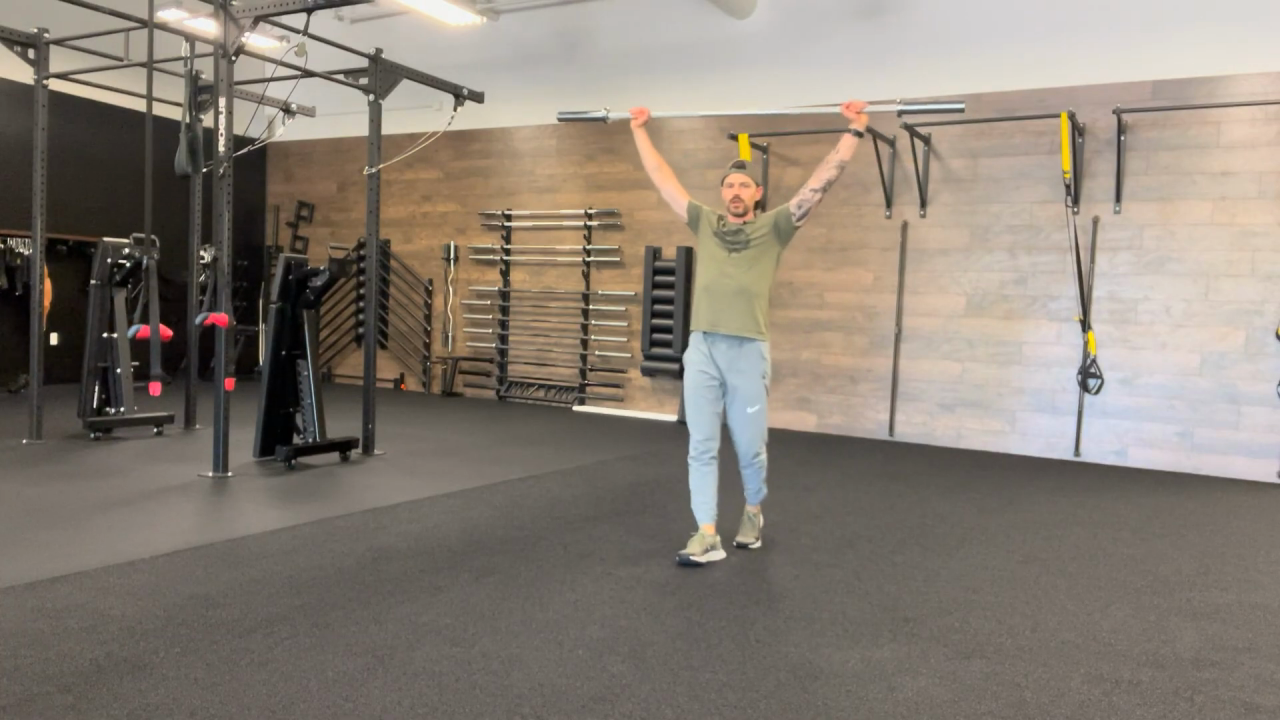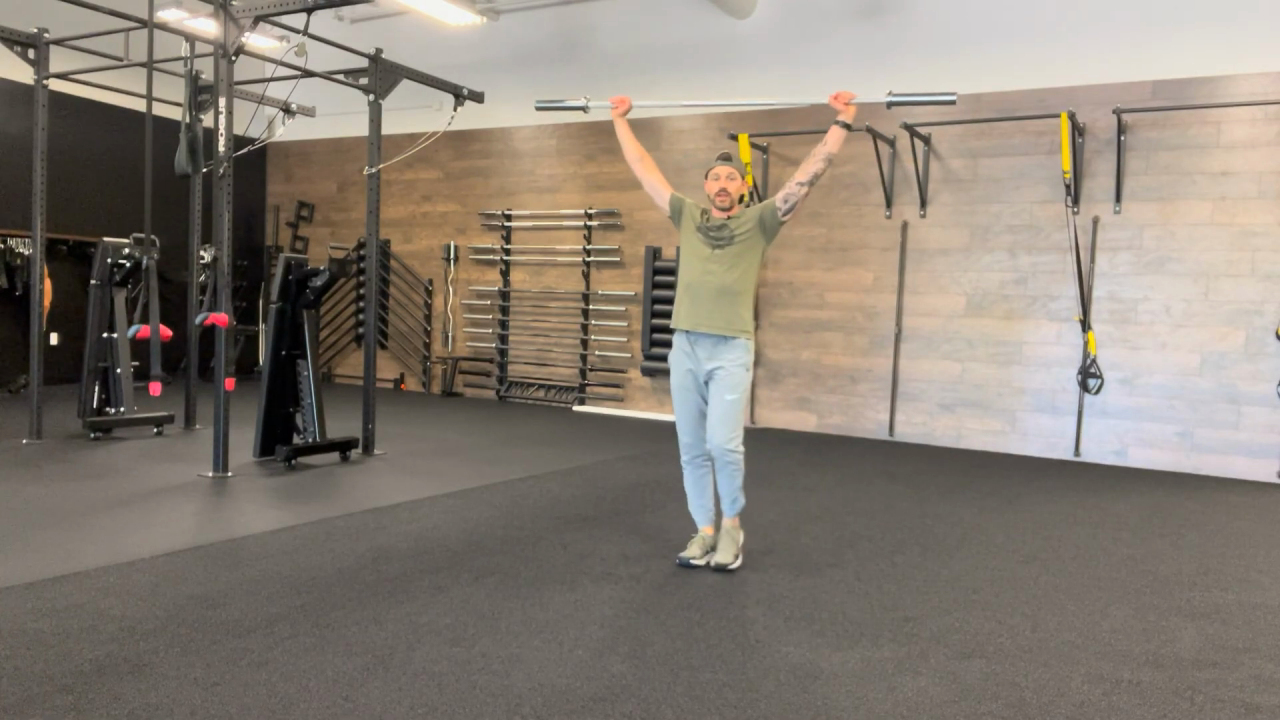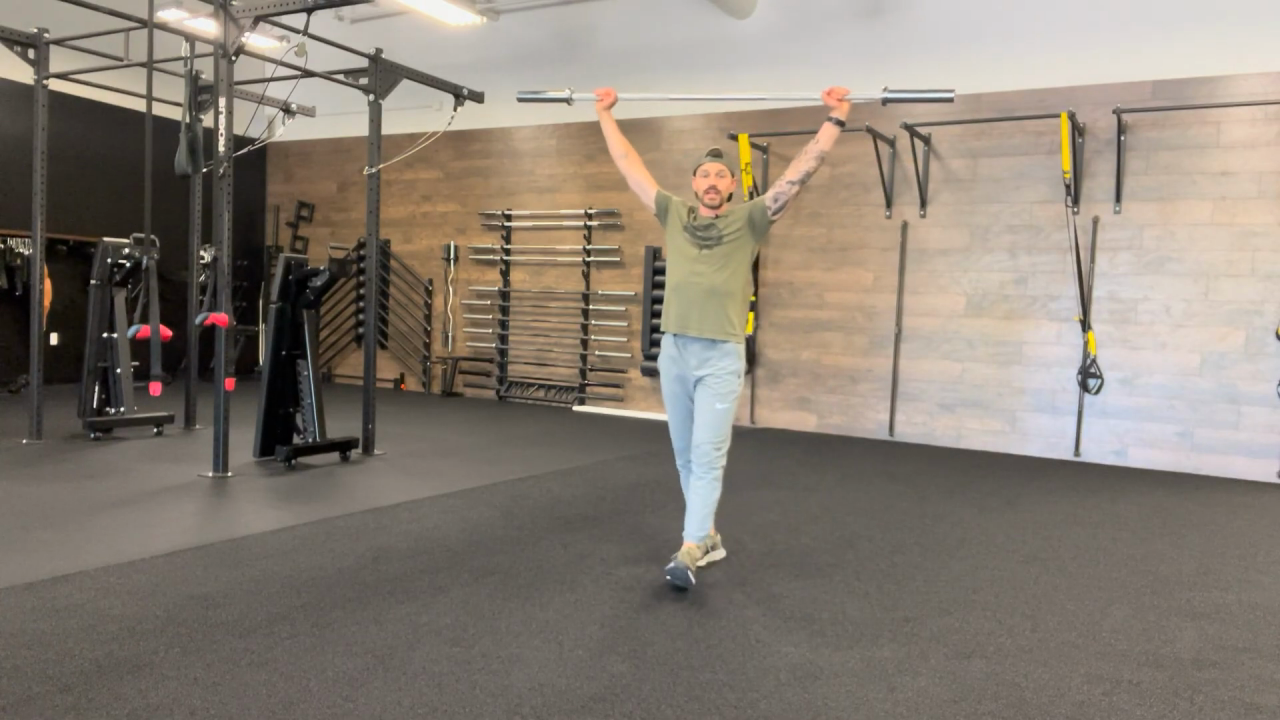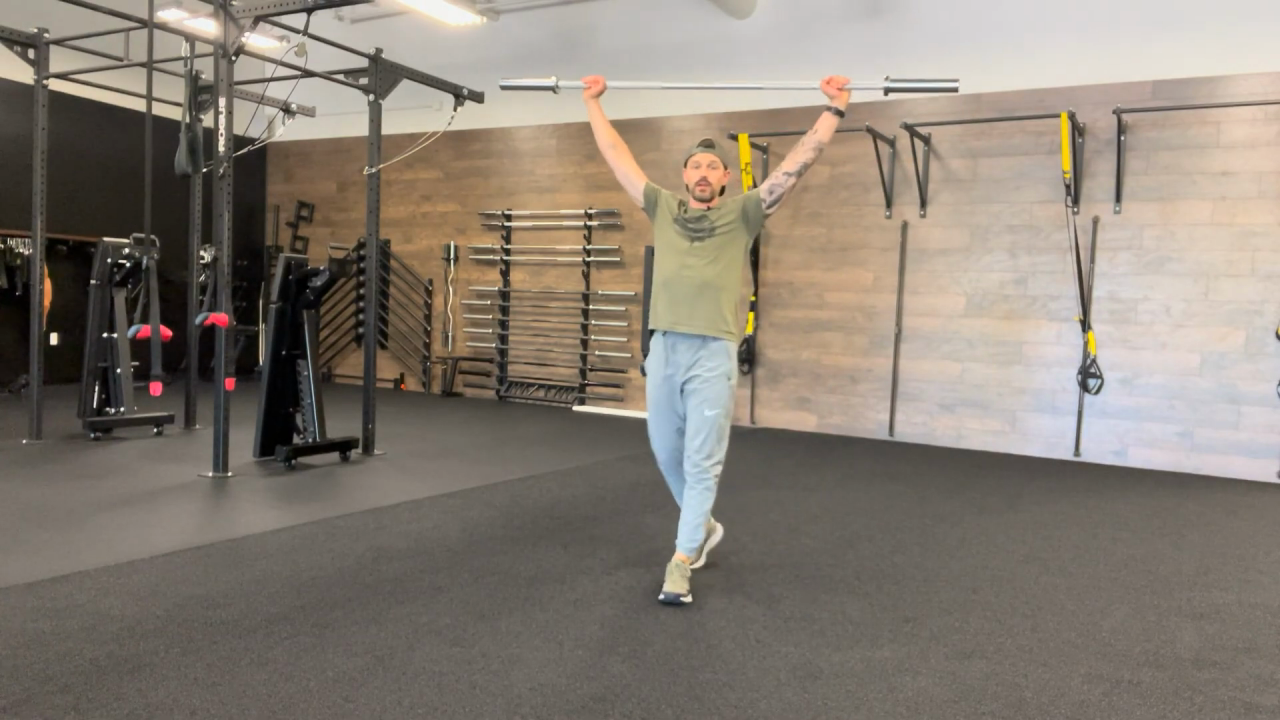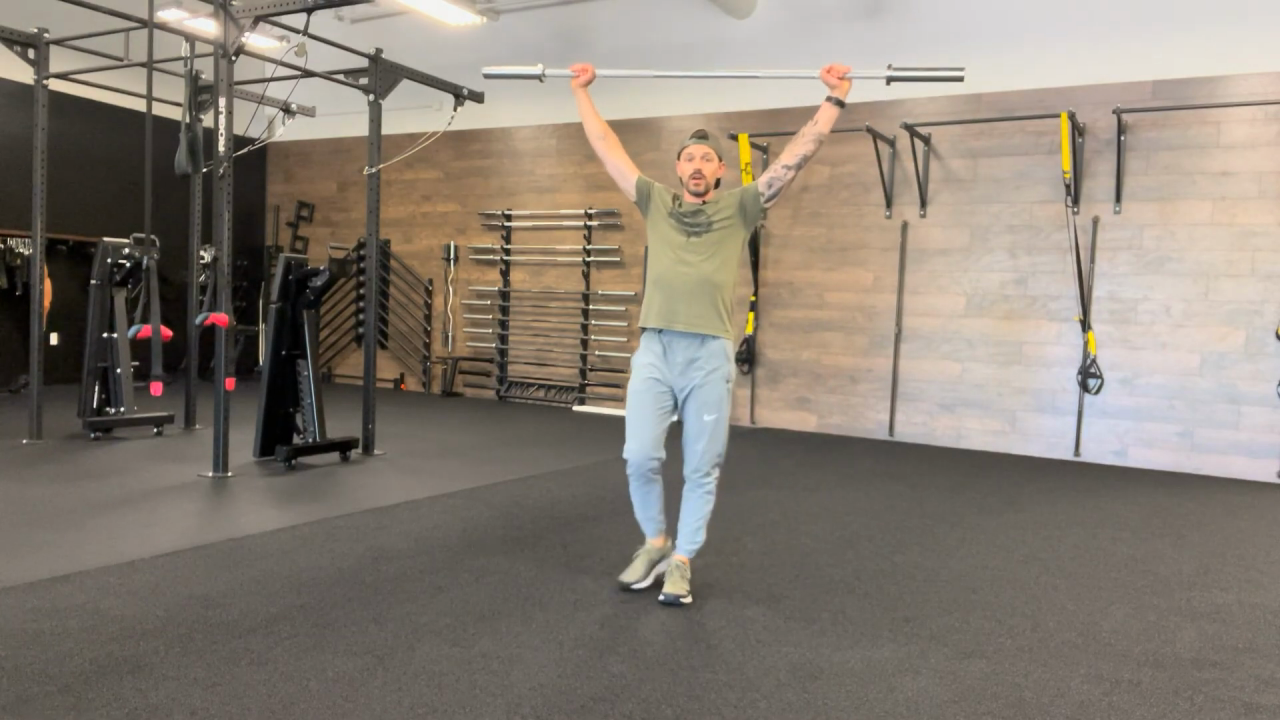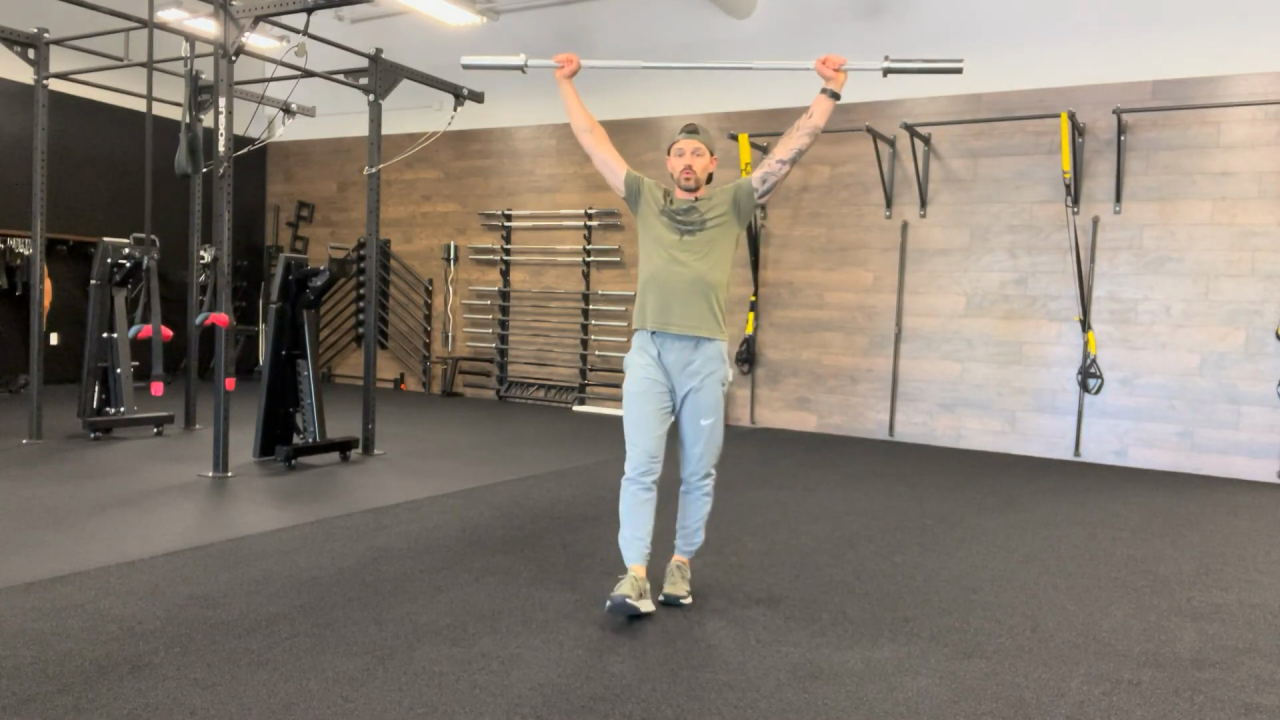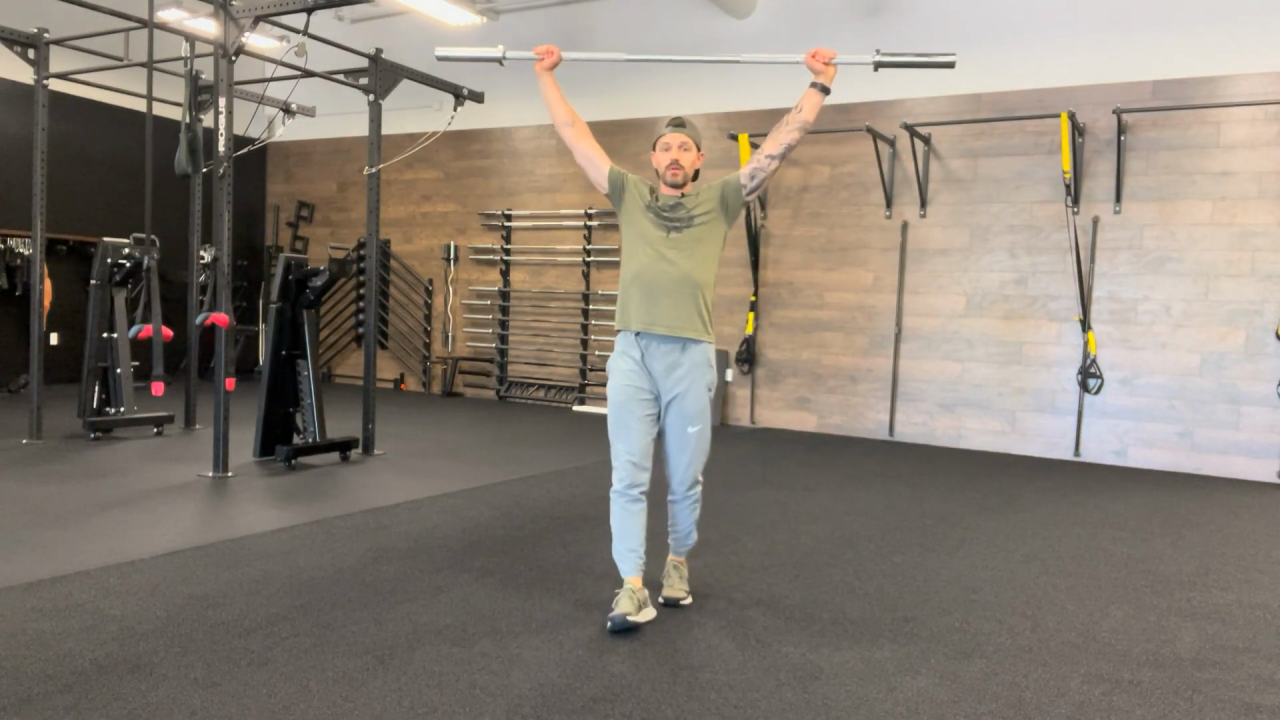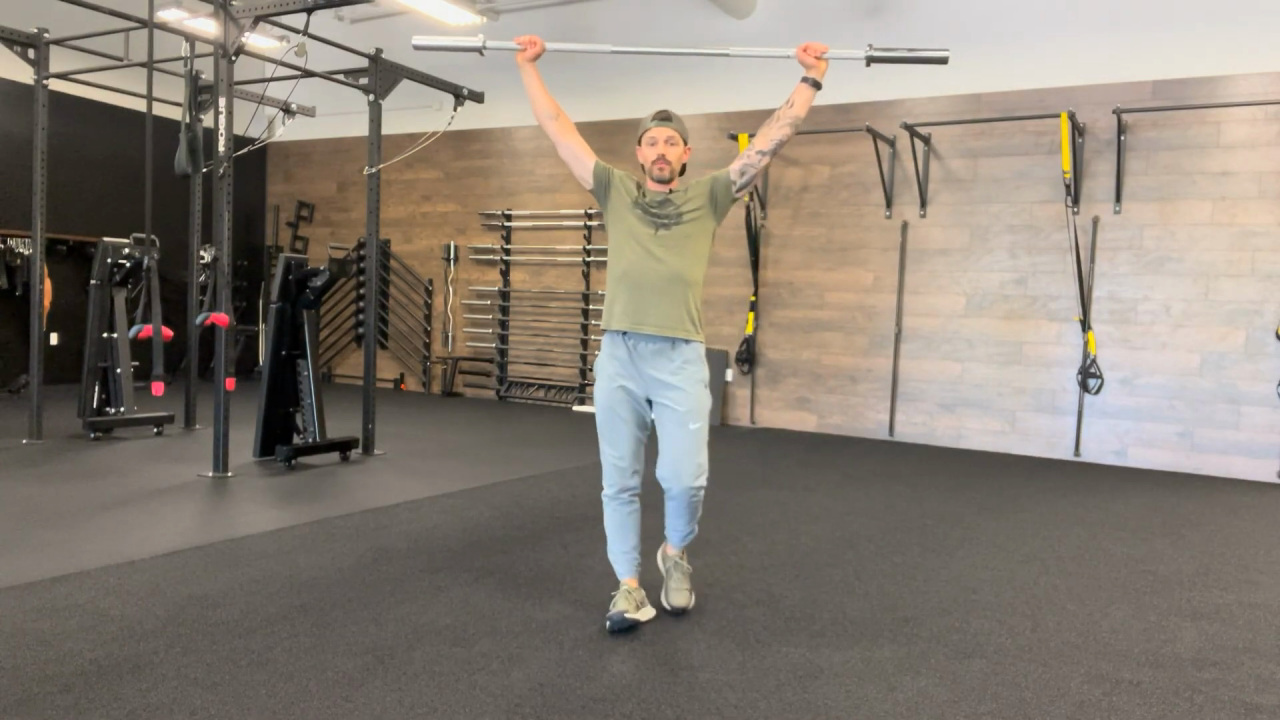
dt=0.3s
person 1, frame 1
left shoulder: (774, 227)
right shoulder: (704, 222)
left elbow: (822, 180)
right elbow: (662, 177)
left wrist: (854, 130)
right wrist: (640, 130)
left hip: (748, 350)
right hip: (701, 348)
left knee: (750, 447)
right knee: (702, 446)
left ankle: (753, 509)
right ankle: (707, 534)
person 1, frame 2
left shoulder: (759, 222)
right shoulder: (686, 216)
left elbow: (808, 174)
right elbow: (643, 170)
left wrist: (842, 121)
right wrist: (620, 120)
left hip: (731, 349)
right hip: (685, 347)
left knee: (723, 443)
right knee: (692, 450)
left ankle: (732, 524)
right ankle: (706, 532)
person 1, frame 3
left shoulder: (749, 220)
right shoulder: (673, 213)
left elbow: (800, 172)
right elbow: (629, 166)
left wrist: (835, 119)
right wrist: (605, 113)
left hip: (722, 354)
right hip: (674, 349)
left knee: (707, 455)
right knee: (686, 455)
left ankle: (689, 550)
right ankle: (707, 536)
person 1, frame 4
left shoulder: (743, 212)
right shoulder: (662, 207)
left elbow: (798, 163)
right elbow: (616, 155)
left wrist: (835, 107)
right wrist: (593, 102)
left hip: (712, 352)
right hip: (662, 349)
left knee: (701, 463)
right knee: (669, 456)
left ankle: (681, 560)
right ankle: (705, 524)
person 1, frame 5
left shoulder: (739, 206)
right shoulder: (655, 200)
left elbow: (798, 154)
right elbow: (606, 147)
left wrist: (835, 98)
right wrist: (581, 92)
left hip: (709, 353)
right hip: (653, 348)
left knee: (701, 469)
right knee: (639, 456)
left ankle: (681, 561)
right ankle: (655, 540)
person 1, frame 6
left shoulder: (732, 203)
right shoulder: (644, 197)
left elbow: (791, 149)
right elbow: (593, 142)
left wrist: (830, 90)
right wrist: (566, 83)
left hip: (705, 353)
right hip: (648, 349)
left knee: (698, 472)
right knee: (640, 466)
left ankle: (681, 563)
right ankle: (635, 577)
person 1, frame 7
left shoulder: (720, 199)
right shoulder: (628, 193)
left elbow: (780, 144)
right elbow: (574, 135)
left wrist: (820, 84)
right wrist: (546, 74)
left hip: (691, 355)
right hip: (631, 352)
left knee: (685, 479)
right knee: (629, 477)
left ankle: (677, 561)
right ankle: (633, 587)
person 1, frame 8
left shoulder: (708, 196)
right shoulder: (614, 190)
left elbow: (769, 140)
right elbow: (558, 129)
left wrist: (810, 79)
right wrist: (529, 67)
left hip: (681, 357)
right hip: (619, 354)
left knee: (685, 480)
right knee: (620, 483)
left ankle: (674, 557)
right ankle: (630, 586)
